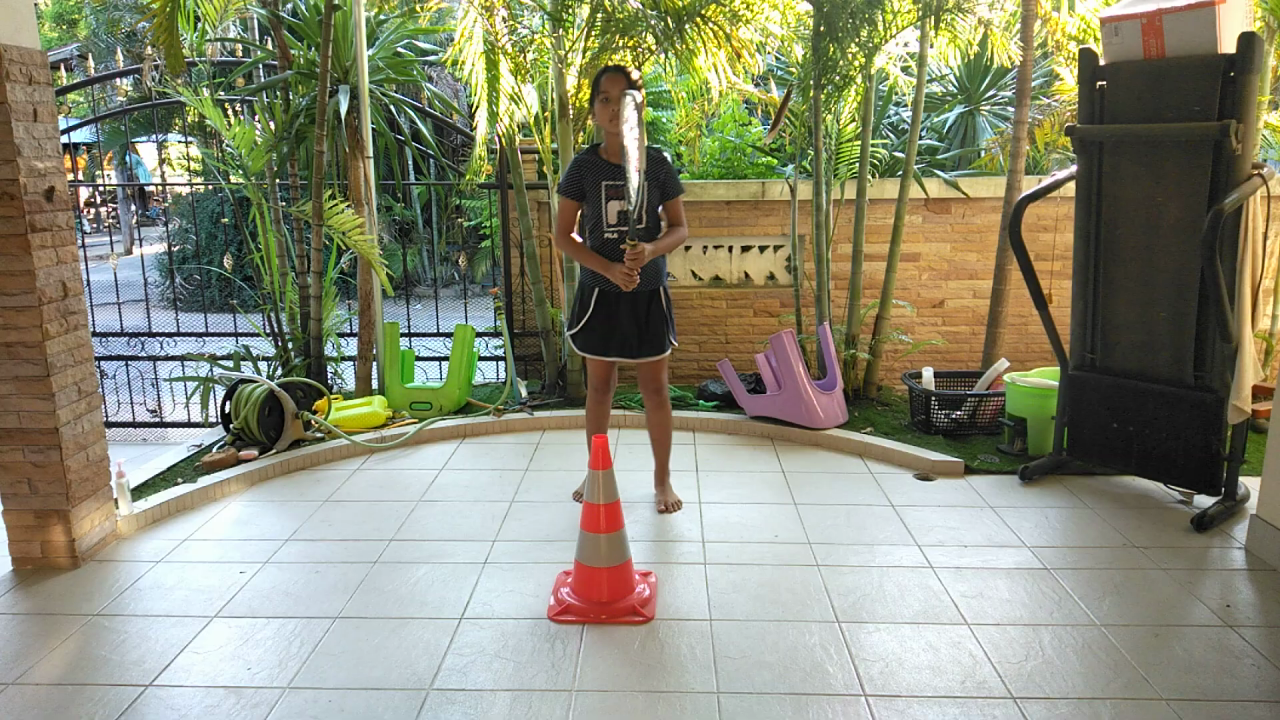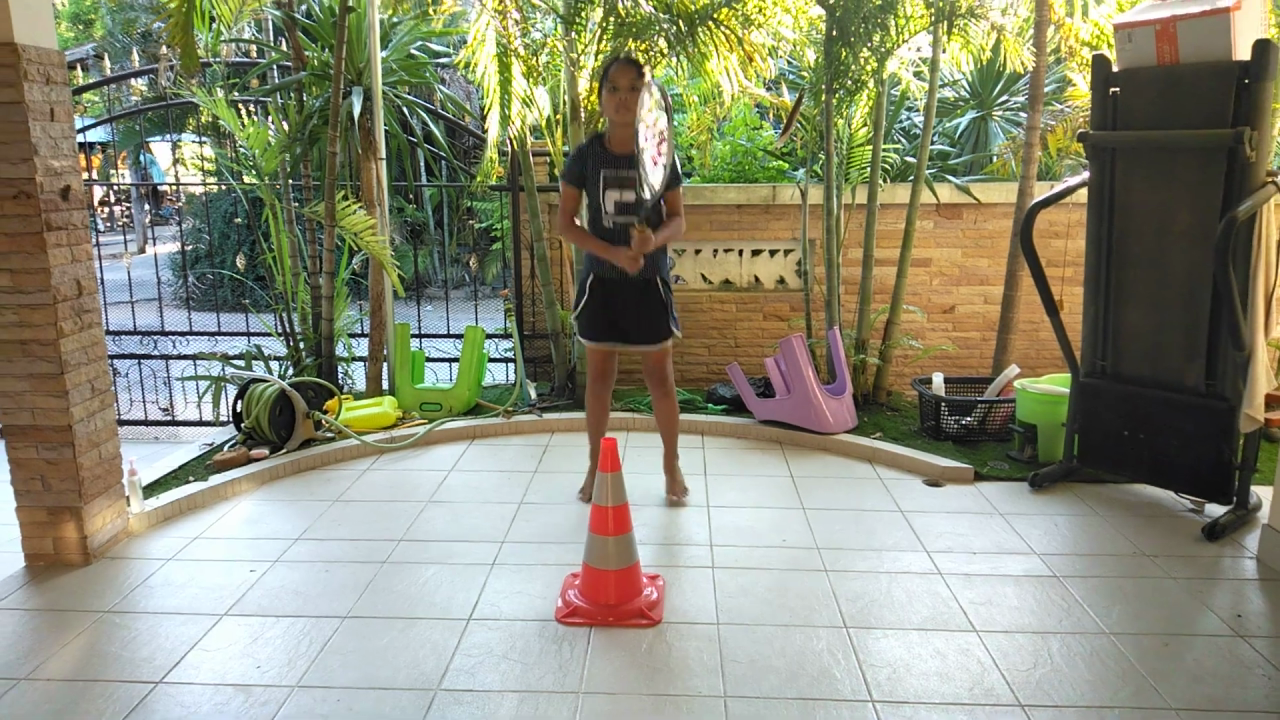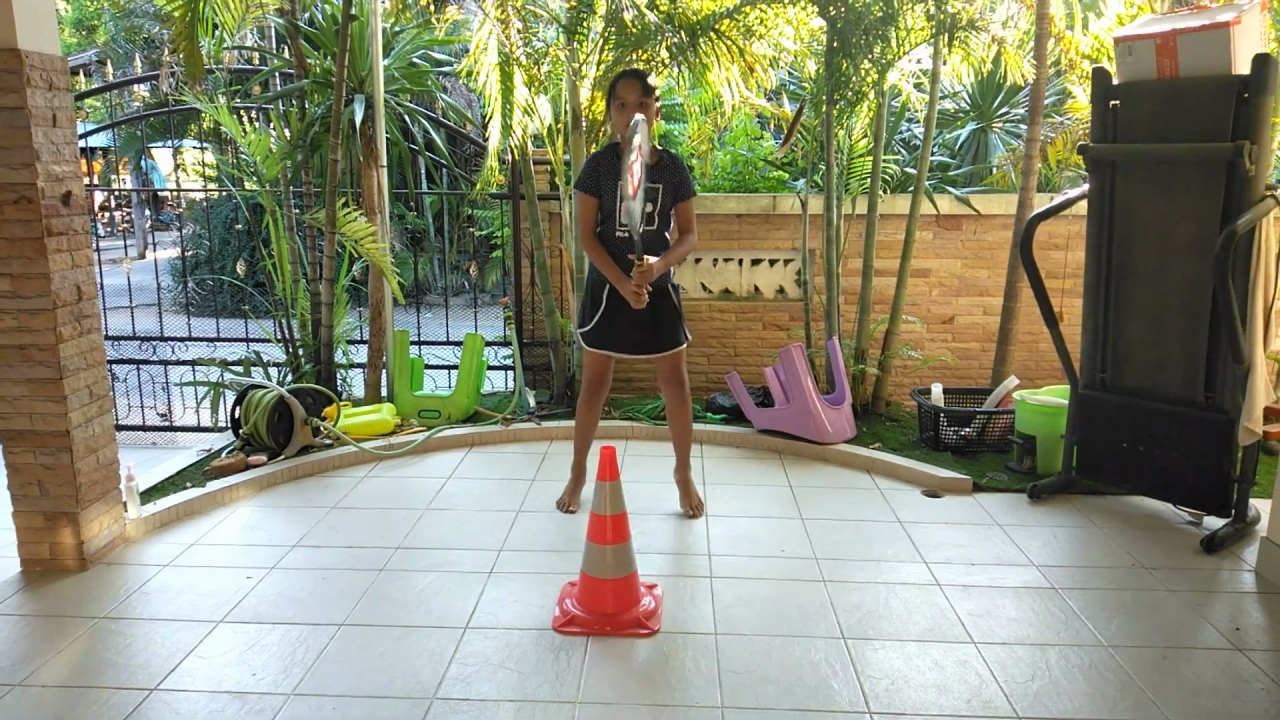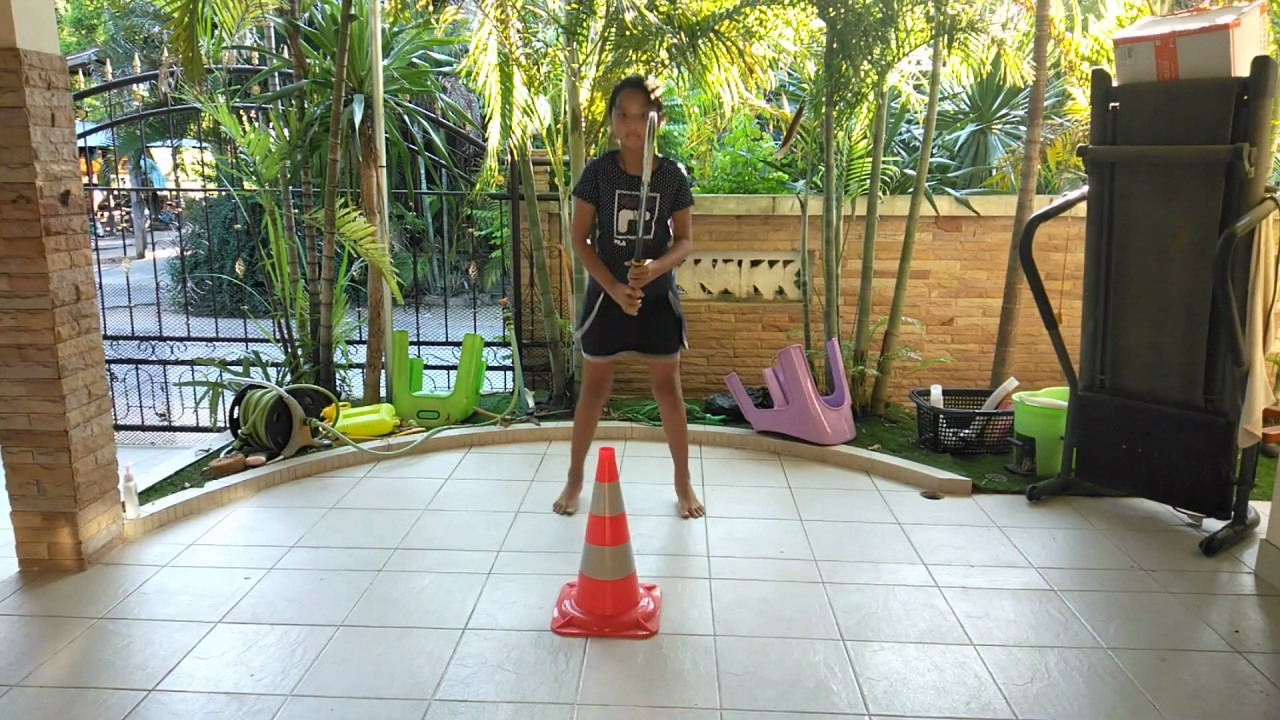
dt=0.7s
person 1, frame 1
left shoulder: (658, 163)
right shoulder: (583, 166)
left elbow: (679, 228)
right elbow: (563, 234)
left wrist: (651, 250)
right wrist: (607, 268)
left hip: (649, 292)
right hip: (600, 291)
left knee: (655, 386)
right knee: (599, 384)
left ankle: (662, 478)
person 1, frame 2
right shoulder: (586, 155)
left elbow: (678, 219)
right elbow: (566, 222)
left wrist: (656, 238)
right wrist: (611, 251)
left hip: (650, 281)
right hip: (601, 280)
left knee: (659, 376)
right knee: (599, 374)
left ankle: (671, 463)
right ankle: (596, 463)
person 1, frame 3
left shoulder: (673, 167)
right shoulder: (598, 164)
left elbow: (688, 233)
right elbow: (586, 234)
left wrist: (661, 263)
right wrist: (622, 282)
left hip: (658, 289)
right hip: (606, 289)
left knee: (676, 382)
right knee: (594, 384)
left ankle: (684, 474)
right ankle: (577, 474)
person 1, frame 4
left shoulder: (672, 175)
right shoulder: (598, 171)
left elbow: (684, 240)
right elbow: (580, 239)
left wrist: (657, 267)
right wrist: (613, 287)
left hip: (658, 295)
right hip: (606, 295)
left knee: (668, 388)
right knee: (594, 389)
left ankle: (683, 480)
right ankle: (575, 476)
